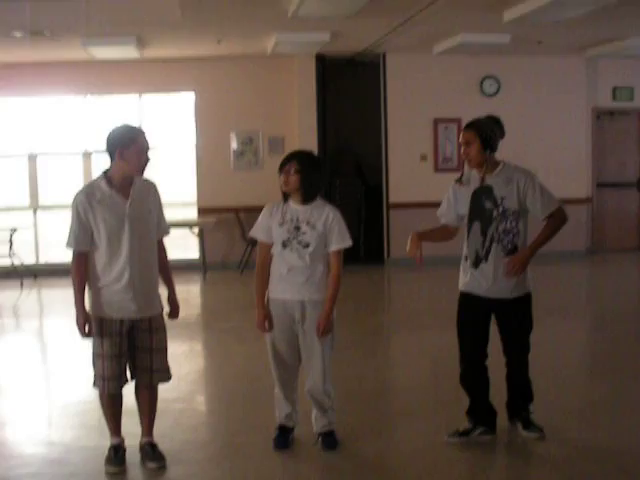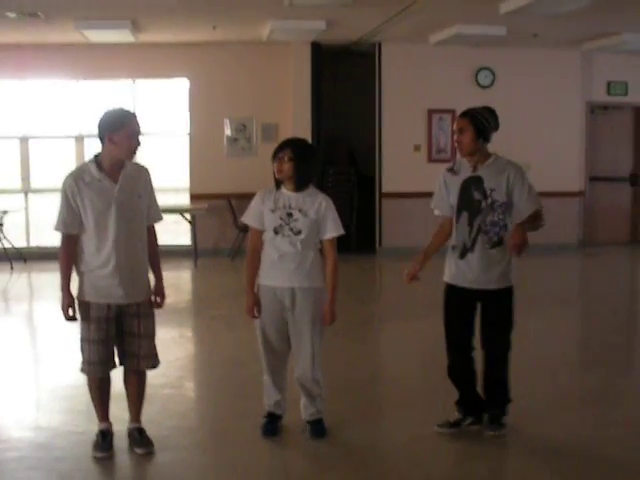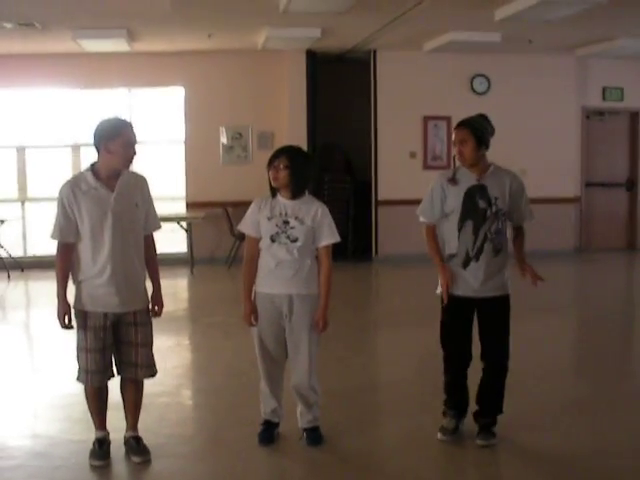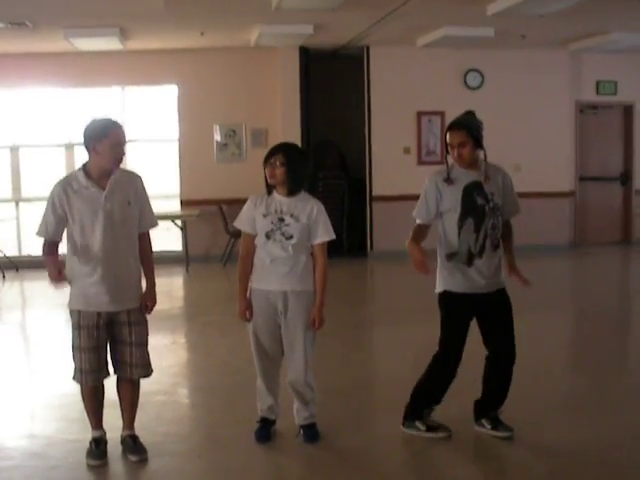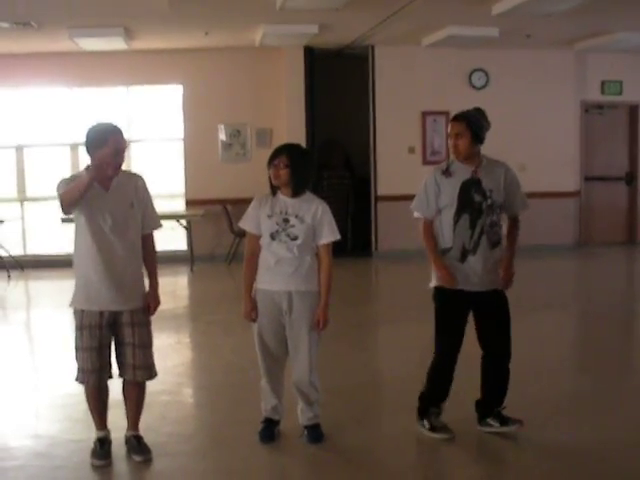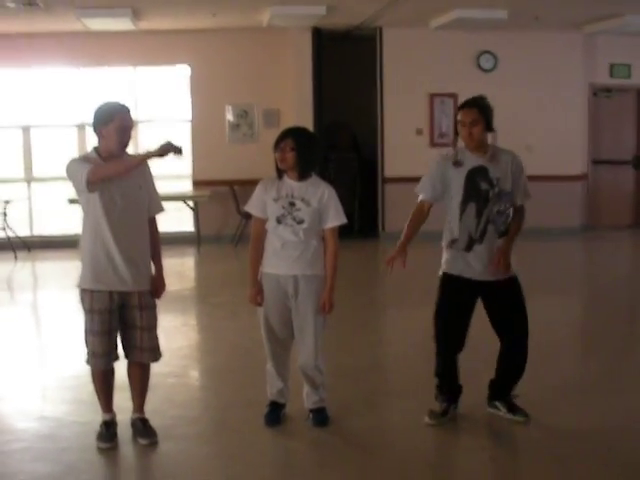
dt=0.5s
person 1, frame 1
left shoulder: (149, 192)
right shoulder: (87, 198)
right elbow: (80, 257)
left wrist: (171, 290)
right wrist: (81, 308)
left hip: (148, 304)
right hip: (109, 308)
left knee: (148, 376)
right knee: (109, 380)
left ankle: (147, 440)
right ankle: (116, 442)
person 1, frame 2
left shoulder: (141, 177)
right shoulder: (77, 182)
left elbow: (149, 232)
right elbow: (69, 240)
left wrist: (158, 279)
right wrist: (65, 290)
left hip: (136, 289)
right hip: (96, 292)
left knee: (137, 361)
right knee: (97, 365)
left ankle: (136, 426)
right ankle: (104, 428)
person 1, frame 3
left shoulder: (138, 185)
right shoulder: (73, 190)
left elbow: (147, 241)
right elbow: (65, 248)
left wrist: (157, 287)
right wrist: (61, 297)
left hip: (134, 298)
right hip: (92, 300)
left knee: (134, 370)
right knee: (94, 374)
left ankle: (132, 434)
right ankle: (100, 436)
person 1, frame 4
left shoulder: (132, 183)
right shoulder: (65, 190)
left elbow: (143, 238)
right elbow: (50, 240)
left wrist: (151, 285)
right wrist: (52, 264)
left hip: (128, 297)
right hip: (86, 300)
left knee: (131, 370)
right knee: (89, 373)
left ankle: (129, 433)
right ankle: (98, 436)
person 1, frame 5
left shoulder: (135, 184)
right shoulder: (72, 185)
left elbow: (146, 238)
right elbow: (67, 202)
left wrist: (153, 286)
right wrist: (93, 174)
left hip: (131, 295)
right hip: (91, 298)
left knee: (136, 370)
right knee: (93, 373)
left ankle: (133, 433)
right ankle: (102, 436)
person 1, frame 6
left shoulder: (140, 169)
right shoulder: (80, 167)
left elbow: (150, 221)
right elbow: (103, 174)
left wrist: (158, 270)
right wrist: (152, 155)
left hip: (138, 277)
right hip: (99, 278)
left knee: (141, 352)
right knee: (100, 355)
left ankle: (139, 416)
right ankle: (108, 418)
person 2, frame 1
left shoulder: (520, 179)
right shoulder: (461, 185)
left elbow: (558, 216)
right elbow: (449, 229)
left wrist: (528, 251)
right wrist: (420, 235)
left hip: (512, 288)
right hip: (473, 288)
left knee: (517, 355)
right knee: (471, 359)
left ankle: (520, 412)
right ankle: (481, 419)
person 2, frame 2
left shoulder: (509, 172)
right shoulder: (451, 175)
left elbow: (536, 216)
right elbow: (447, 226)
left wrist: (520, 227)
right wrist: (422, 260)
left hip: (496, 279)
right hip: (458, 278)
left knee: (496, 348)
right knee: (457, 350)
left ankle: (495, 410)
right ankle: (470, 409)
person 2, frame 3
left shoulder: (508, 181)
right shoulder: (446, 183)
left elbow: (518, 226)
right elbow: (430, 227)
left wrist: (521, 259)
right wrist: (441, 266)
left hip: (495, 288)
right hip: (457, 287)
left knee: (496, 357)
right knee: (456, 355)
left ankle: (486, 419)
right ankle: (453, 411)
person 2, frame 4
left shoulder: (499, 177)
right shoulder: (440, 181)
left elbow: (505, 223)
right elbow: (422, 224)
left wrist: (510, 259)
right wrist: (414, 246)
left hip: (493, 284)
right hip: (456, 285)
left knee: (503, 351)
right knee: (449, 353)
left ankle: (487, 413)
right ankle: (416, 413)
person 2, frame 5
left shoulder: (502, 174)
right shoulder: (439, 177)
left elbow: (513, 220)
right elbow: (427, 225)
left wrist: (509, 260)
right wrist: (438, 264)
left hip: (491, 281)
right hip: (451, 281)
left knee: (499, 349)
right knee: (447, 350)
left ankle: (489, 412)
right ankle: (429, 412)
person 2, frame 6
left shoulder: (509, 162)
right shoulder: (446, 165)
left elbow: (519, 210)
right elbow: (424, 206)
left wrist: (507, 246)
right wrist: (403, 244)
left hip: (499, 271)
right hip: (457, 270)
left knee: (516, 338)
right knee: (447, 339)
left ankle: (500, 396)
right ankle: (447, 397)
person 3, frame 1
left shoulder: (328, 215)
right shoulder: (272, 214)
left elbow: (335, 267)
right elbow: (263, 263)
left wrist: (328, 310)
right wrist: (260, 305)
left hip: (314, 303)
right hip: (280, 302)
left knee: (319, 371)
right knee: (283, 368)
left ankle: (325, 424)
right ankle: (285, 422)
person 3, frame 2
left shoulder: (320, 203)
right shoulder: (264, 200)
left elbow: (330, 255)
right elbow: (254, 249)
left wrist: (330, 300)
right wrist: (250, 291)
left hip: (307, 290)
right hip: (269, 288)
left knee: (307, 358)
right knee: (272, 355)
left ankle: (313, 413)
right ankle: (274, 410)
person 3, frame 3
left shoulder: (316, 211)
right shoulder: (260, 208)
left elbow: (325, 262)
right elbow: (250, 257)
left wrist: (323, 306)
right wrist: (247, 299)
left hip: (303, 297)
right hip: (267, 296)
left knee: (304, 366)
right knee: (269, 363)
left ankle: (310, 420)
right ankle: (270, 418)
person 3, frame 4
left shoulder: (312, 208)
right shoulder: (256, 205)
left elbow: (320, 259)
right elbow: (246, 253)
left wrist: (319, 304)
right wrist: (242, 296)
left hip: (298, 293)
right hip: (262, 292)
left knee: (300, 363)
right knee: (265, 360)
left ankle: (307, 418)
right ankle: (267, 415)
person 3, frame 5
left shoulder: (317, 208)
right shoulder: (261, 206)
left elbow: (325, 259)
right elbow: (251, 254)
left wrist: (323, 304)
right wrist: (247, 296)
left hip: (303, 294)
right hip: (267, 293)
left knee: (304, 364)
right knee: (269, 360)
left ankle: (310, 418)
right ankle: (271, 415)
person 3, frame 6
left shoulder: (323, 192)
right shoulder: (267, 189)
left elbow: (331, 243)
right elbow: (257, 237)
left wrist: (329, 288)
right wrist: (253, 281)
left hip: (309, 278)
right hip: (273, 277)
left knee: (310, 348)
right knee: (275, 344)
left ankle: (316, 401)
right ankle: (276, 399)
